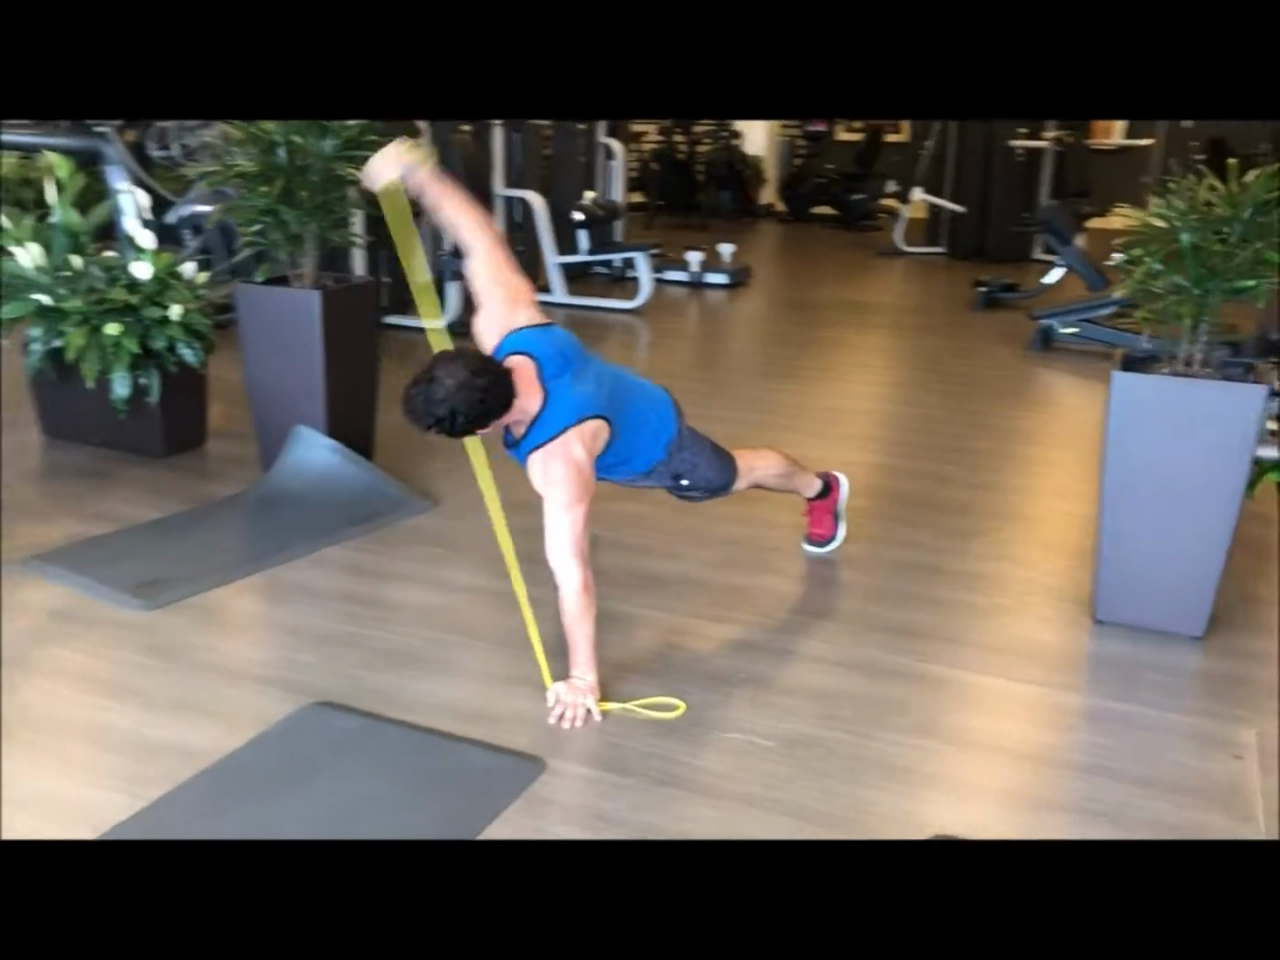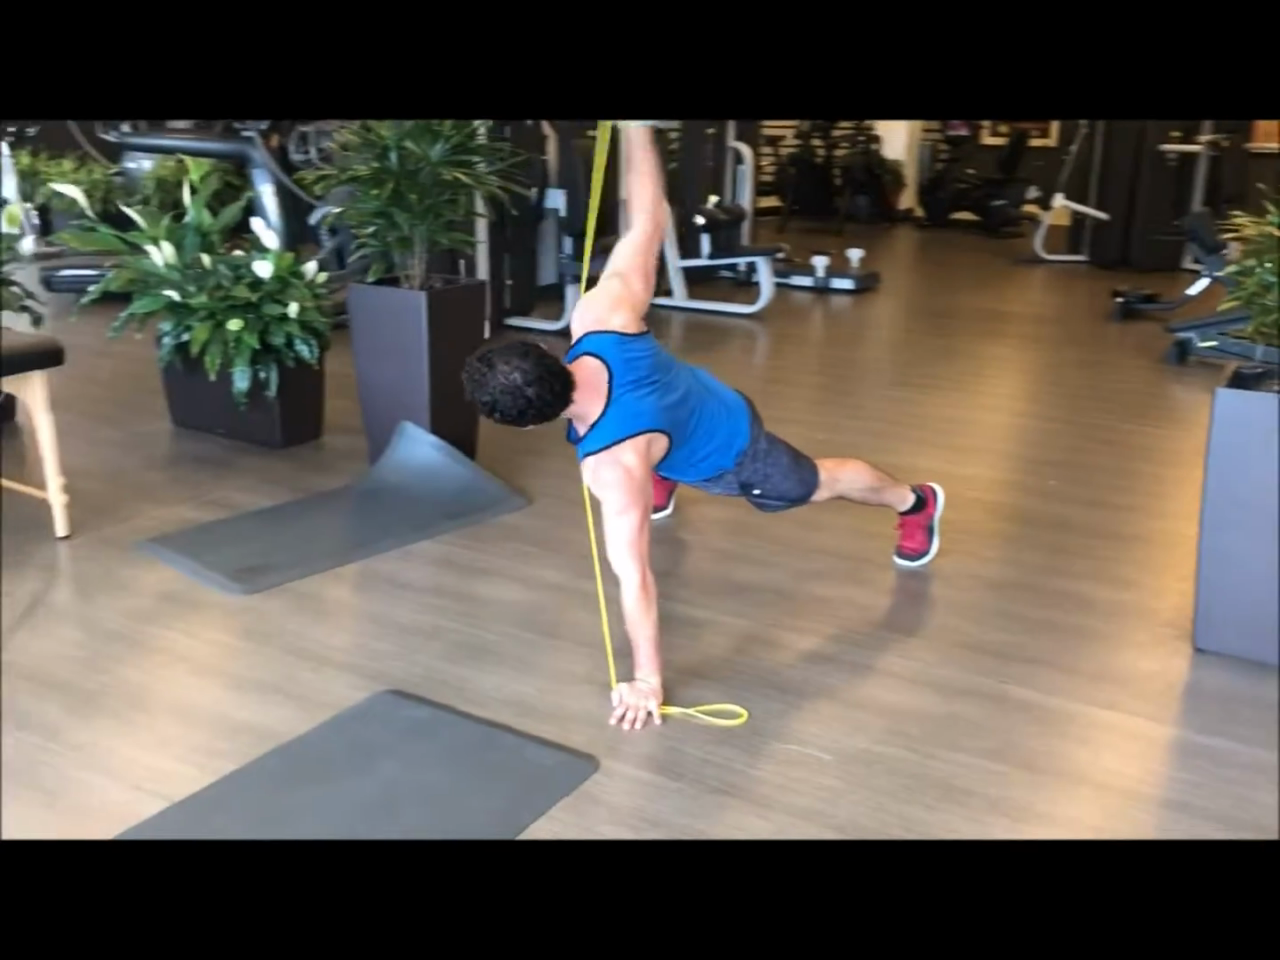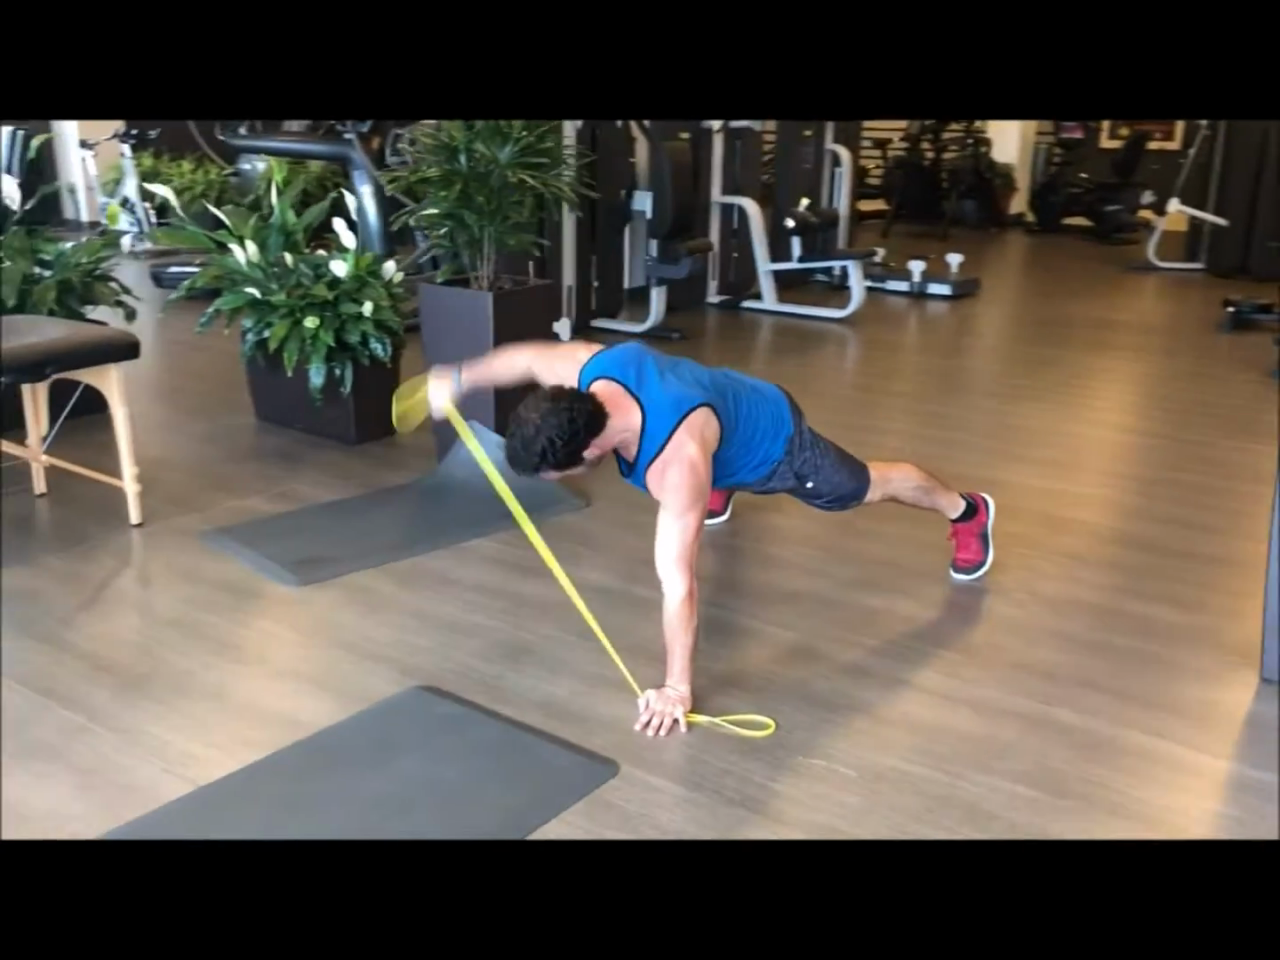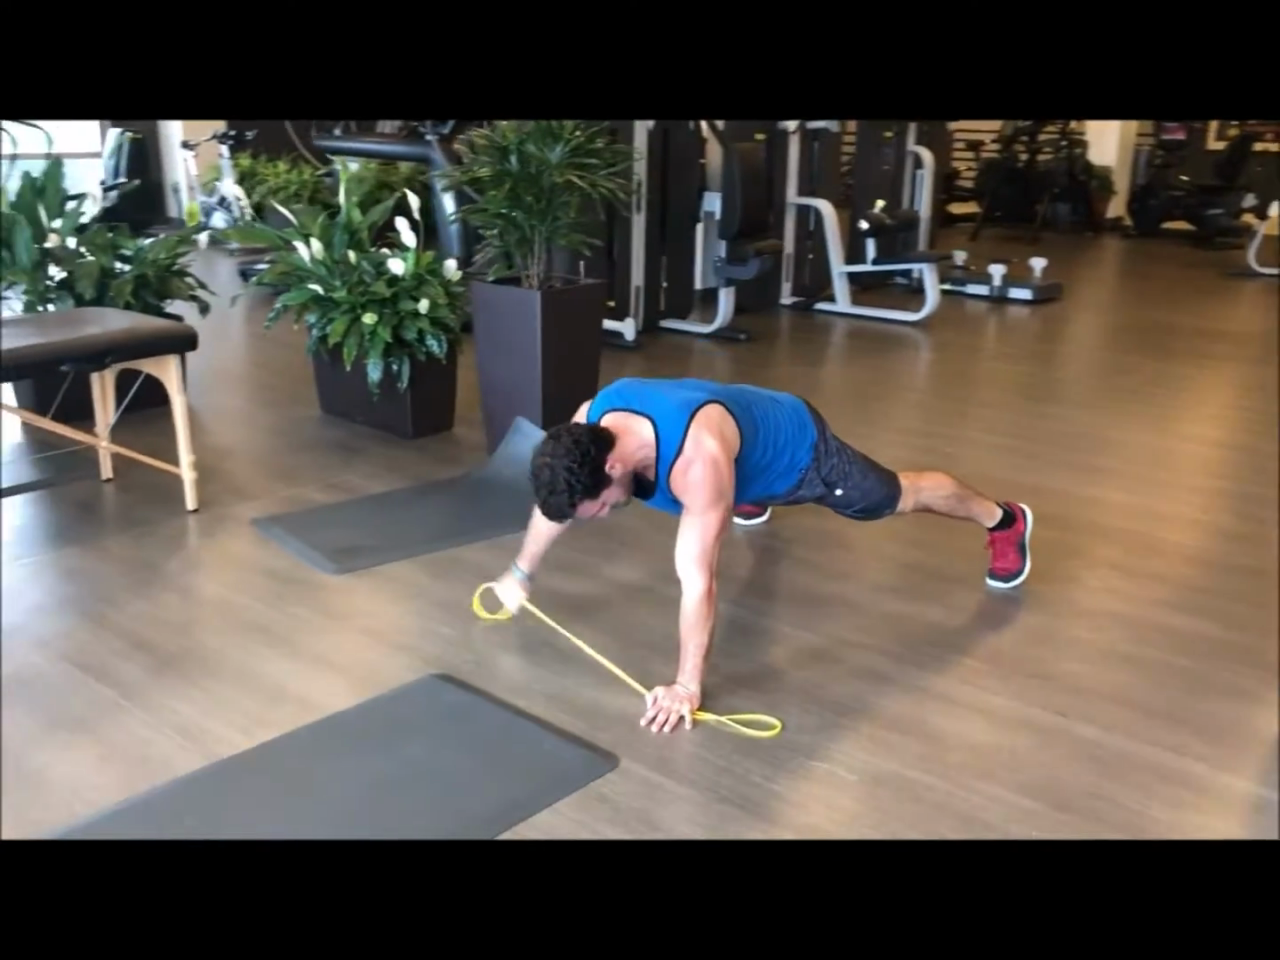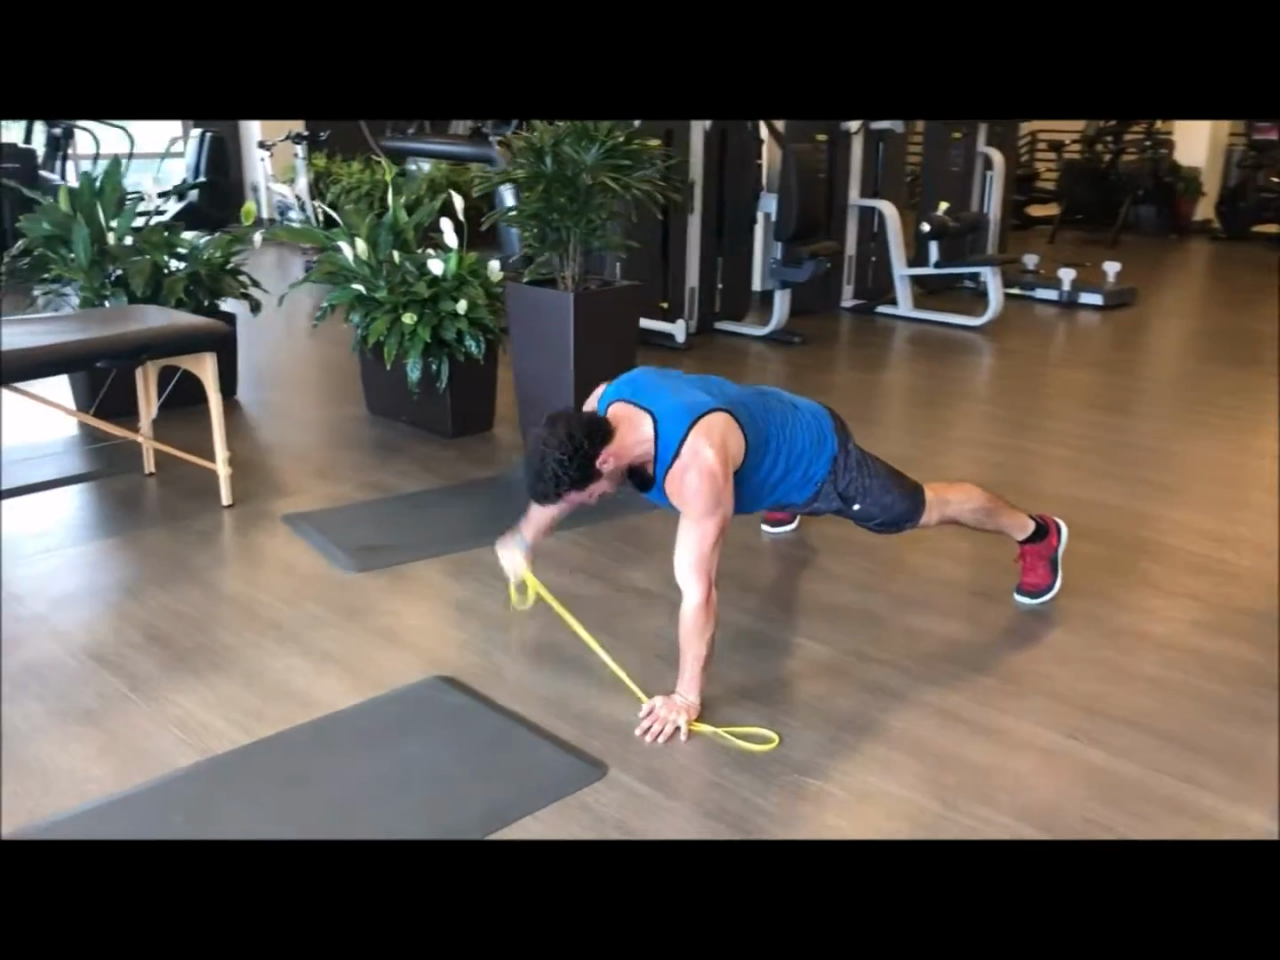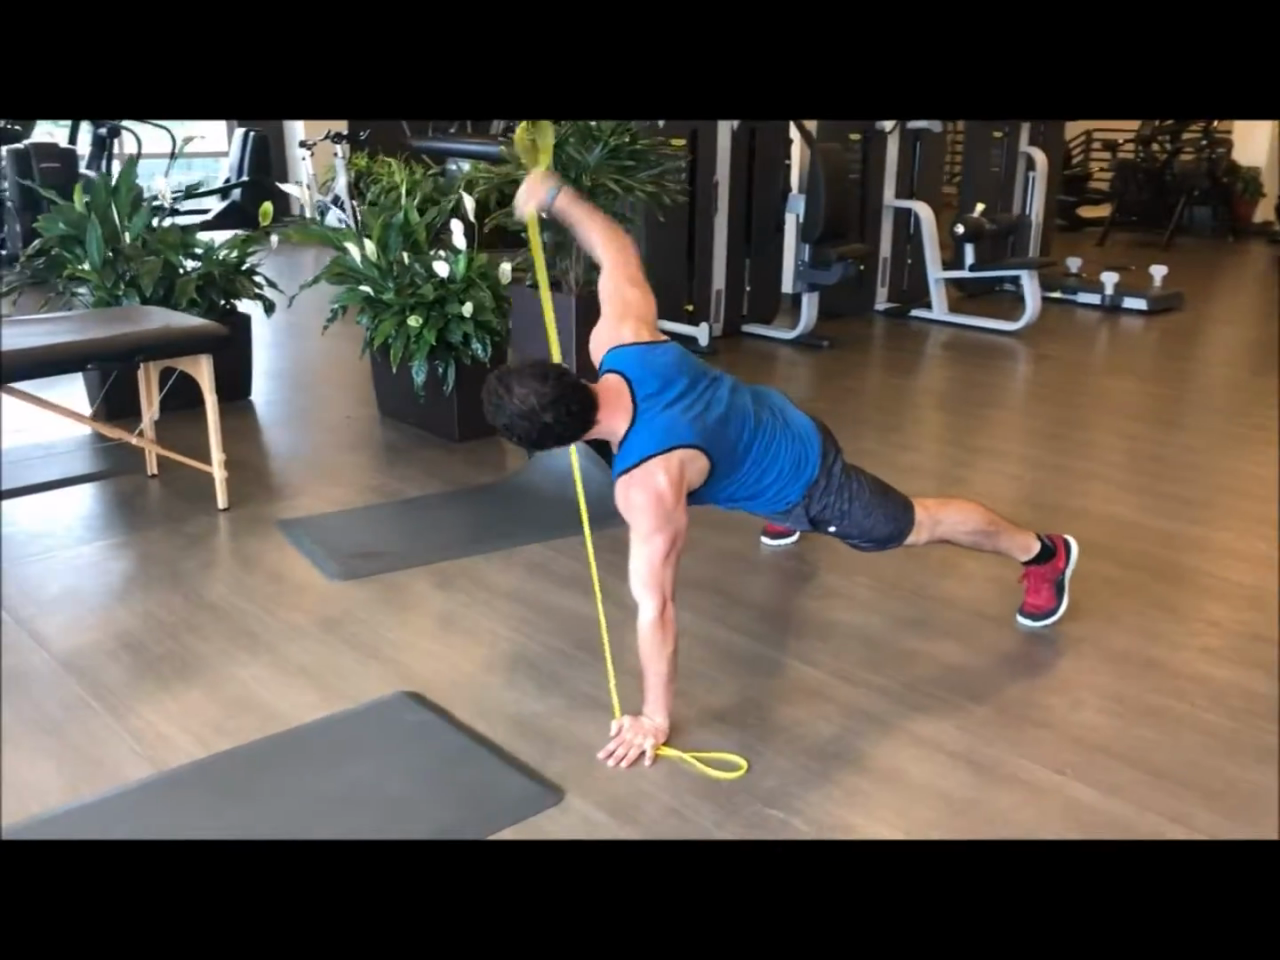
dt=0.4s
person 1, frame 1
left shoulder: (556, 460)
right shoulder: (516, 333)
left elbow: (570, 573)
right elbow: (481, 242)
left wrist: (582, 682)
right wrist: (418, 171)
left hip: (656, 454)
right hip: (627, 403)
left knee: (737, 477)
left ankle: (821, 489)
person 1, frame 2
left shoulder: (613, 463)
right shoulder: (603, 319)
left elbow: (633, 578)
right elbow: (645, 223)
left wrist: (647, 682)
right wrist: (636, 133)
left hip: (732, 457)
right hip: (708, 403)
left knee: (819, 485)
left ankle: (916, 502)
person 1, frame 3
left shoulder: (673, 458)
right shoulder: (590, 372)
left elbow: (678, 581)
right elbow: (532, 358)
left wrist: (676, 686)
right wrist: (459, 378)
left hip: (776, 449)
right hip: (737, 401)
left knee: (866, 484)
left ankle: (966, 509)
right ankle: (719, 488)
person 1, frame 4
left shoulder: (696, 460)
right shoulder: (592, 419)
left elbow: (697, 581)
right elbow: (554, 499)
left wrist: (686, 686)
right wrist: (518, 573)
left hip: (804, 456)
right hip: (759, 423)
left knee: (900, 497)
right knee: (741, 498)
left ankle: (1004, 521)
right ankle: (755, 492)
person 1, frame 5
left shoulder: (694, 467)
right shoulder: (602, 406)
left elbow: (697, 590)
right elbow: (563, 484)
left wrist: (686, 698)
right wrist: (523, 537)
left hip: (823, 465)
right hip: (778, 422)
left knee: (926, 507)
right knee: (774, 503)
left ankle: (1036, 533)
right ankle: (783, 504)
person 1, frame 6
left shoulder: (647, 482)
right shoulder: (624, 345)
left elbow: (653, 606)
right elbow: (617, 251)
left wrist: (654, 720)
right wrist: (553, 195)
left hip: (810, 487)
right hip: (778, 419)
left knee: (922, 525)
left ankle: (1041, 553)
right ankle: (788, 517)
